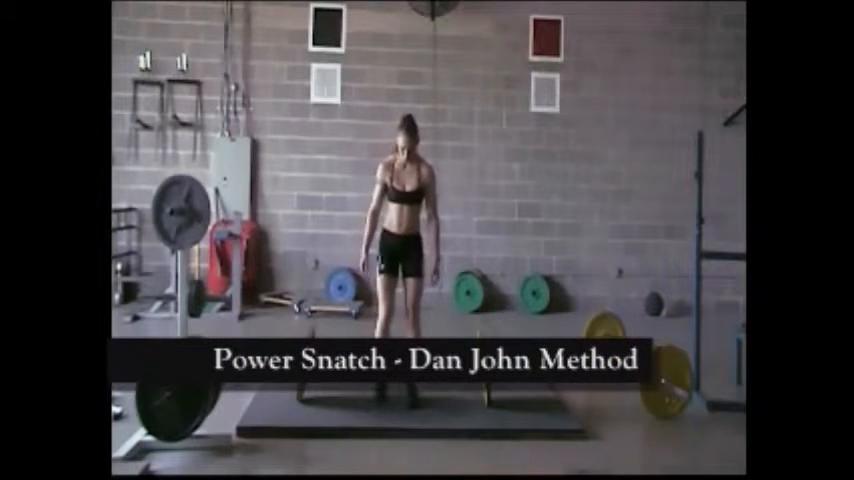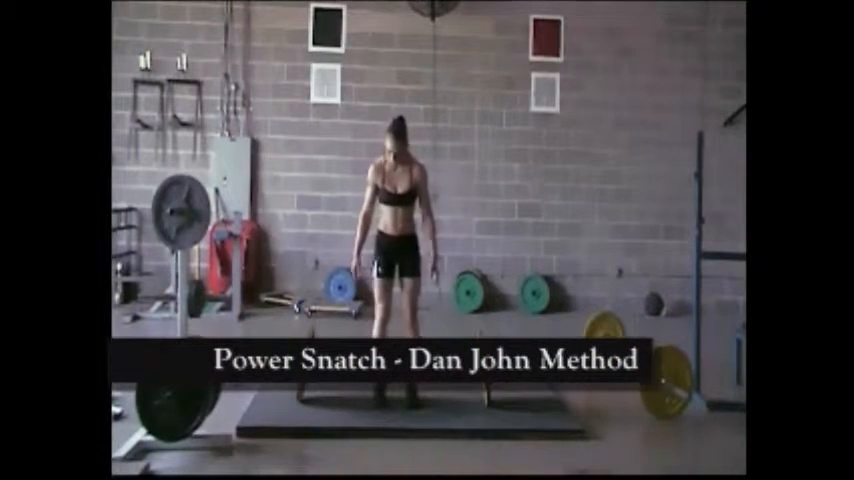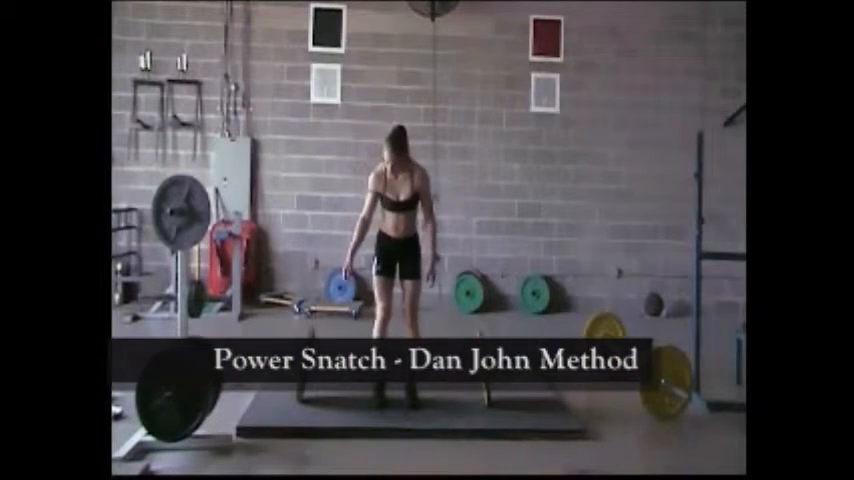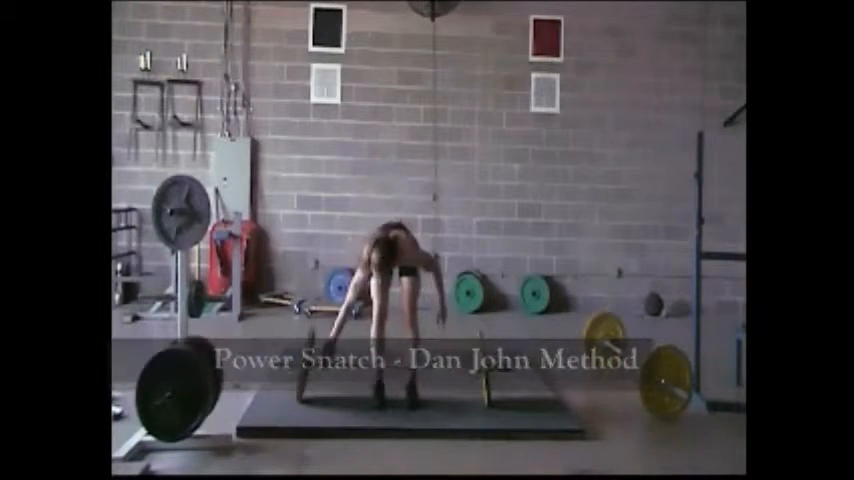
dt=0.5s
person 1, frame 1
left shoulder: (426, 171)
right shoulder: (385, 167)
left elbow: (432, 215)
right elbow: (374, 210)
left wrist: (436, 255)
right wrist: (365, 247)
left hip: (413, 244)
right hip: (388, 242)
left knee: (412, 314)
right knee: (385, 313)
left ankle: (411, 379)
person 1, frame 2
left shoulder: (418, 171)
right shoulder: (376, 170)
left elbow: (427, 214)
right elbow: (366, 213)
left wrist: (434, 252)
right wrist: (356, 252)
left hip: (409, 245)
right hip: (383, 244)
left knee: (410, 315)
right knee: (381, 314)
left ankle: (411, 380)
right ankle: (378, 379)
person 1, frame 3
left shoulder: (419, 176)
right shoulder: (377, 176)
left elbow: (429, 218)
right elbow: (365, 218)
left wrist: (433, 256)
right wrist: (350, 254)
left hip: (410, 246)
right hip: (385, 244)
left knee: (410, 315)
right knee: (382, 313)
left ankle: (411, 380)
right ankle: (378, 378)
person 1, frame 4
left shoulder: (409, 252)
right shoulder: (368, 261)
left elbow: (434, 265)
right elbow: (348, 303)
left wrist: (442, 302)
right wrist: (332, 340)
left hip: (406, 262)
right hip: (382, 254)
left knee: (410, 317)
right knee: (378, 314)
left ankle: (412, 383)
right ankle: (379, 381)
